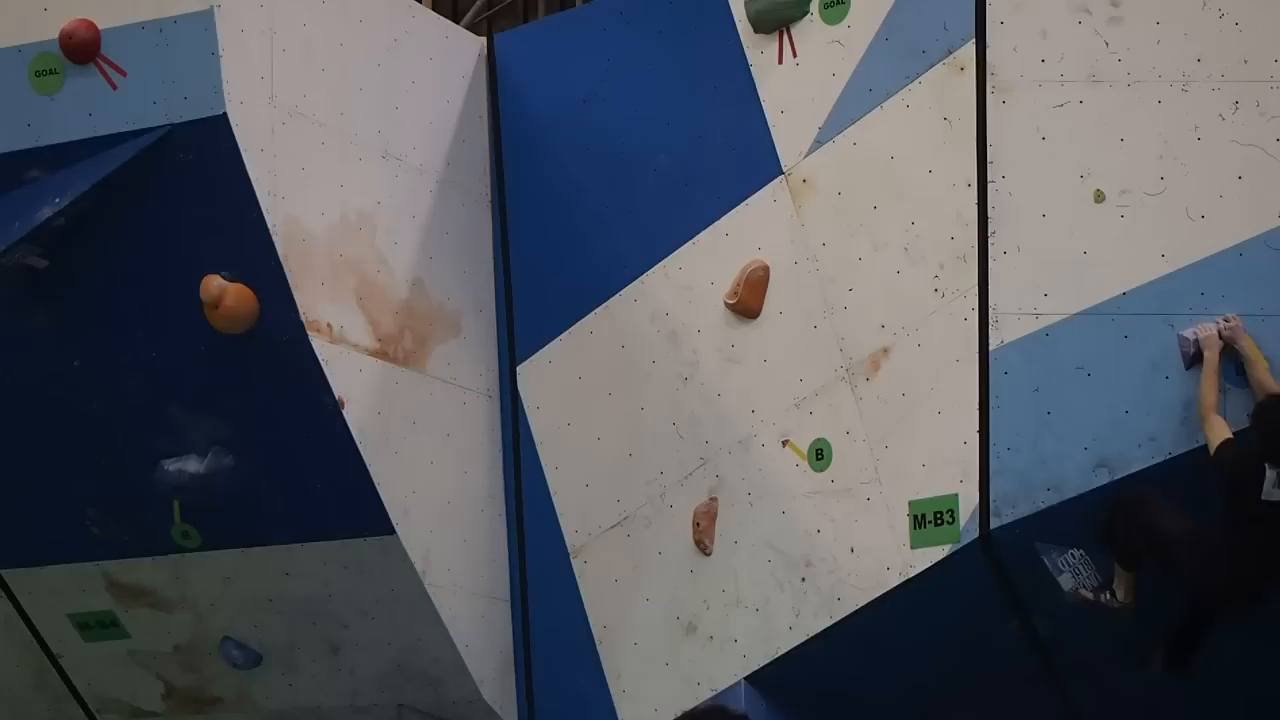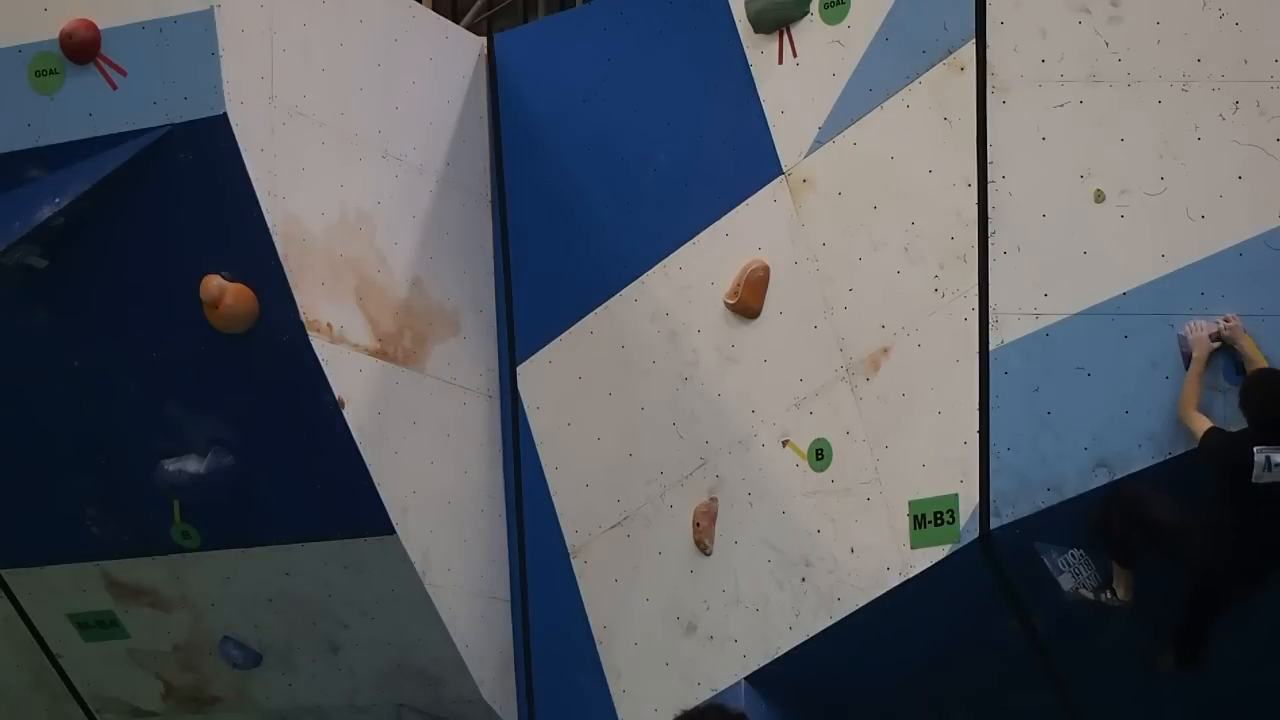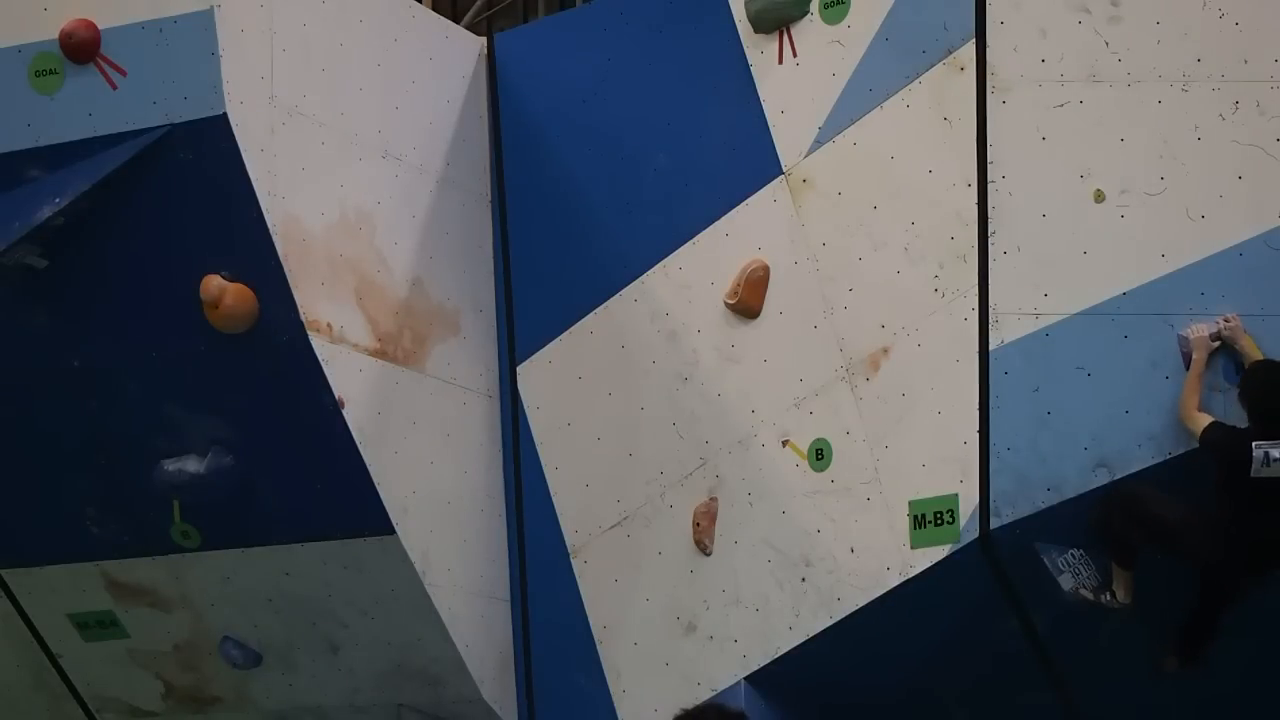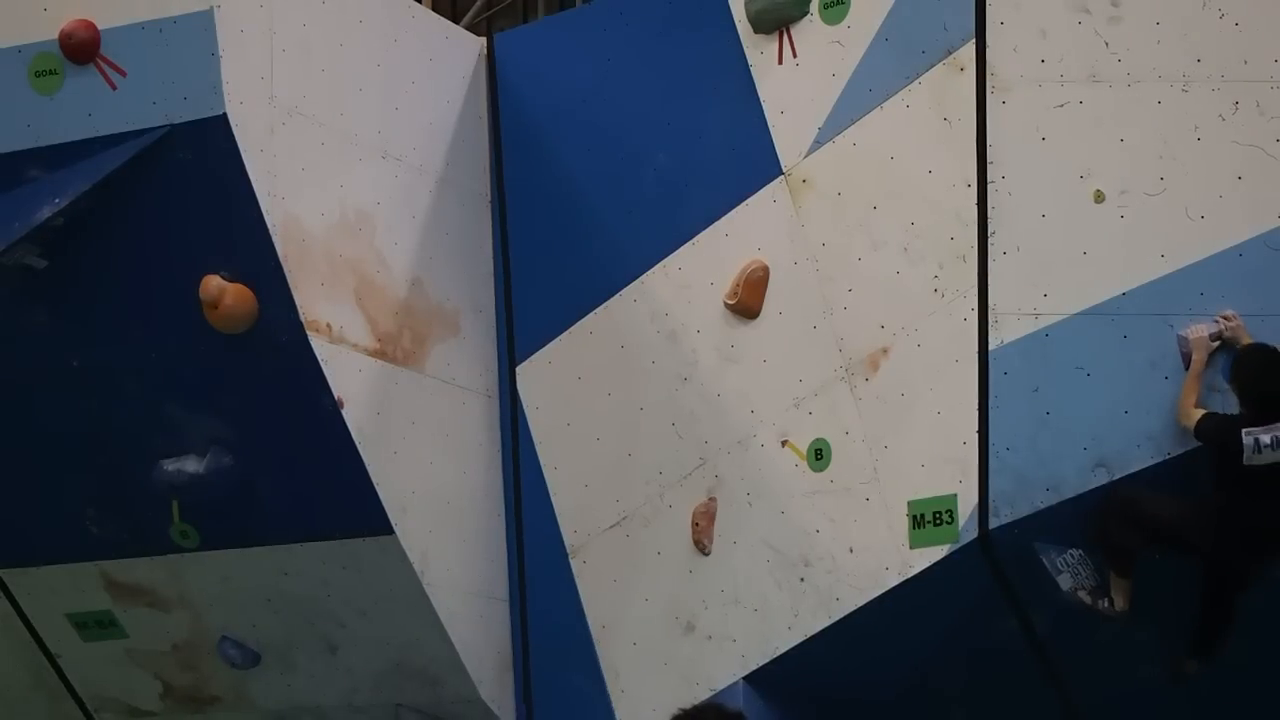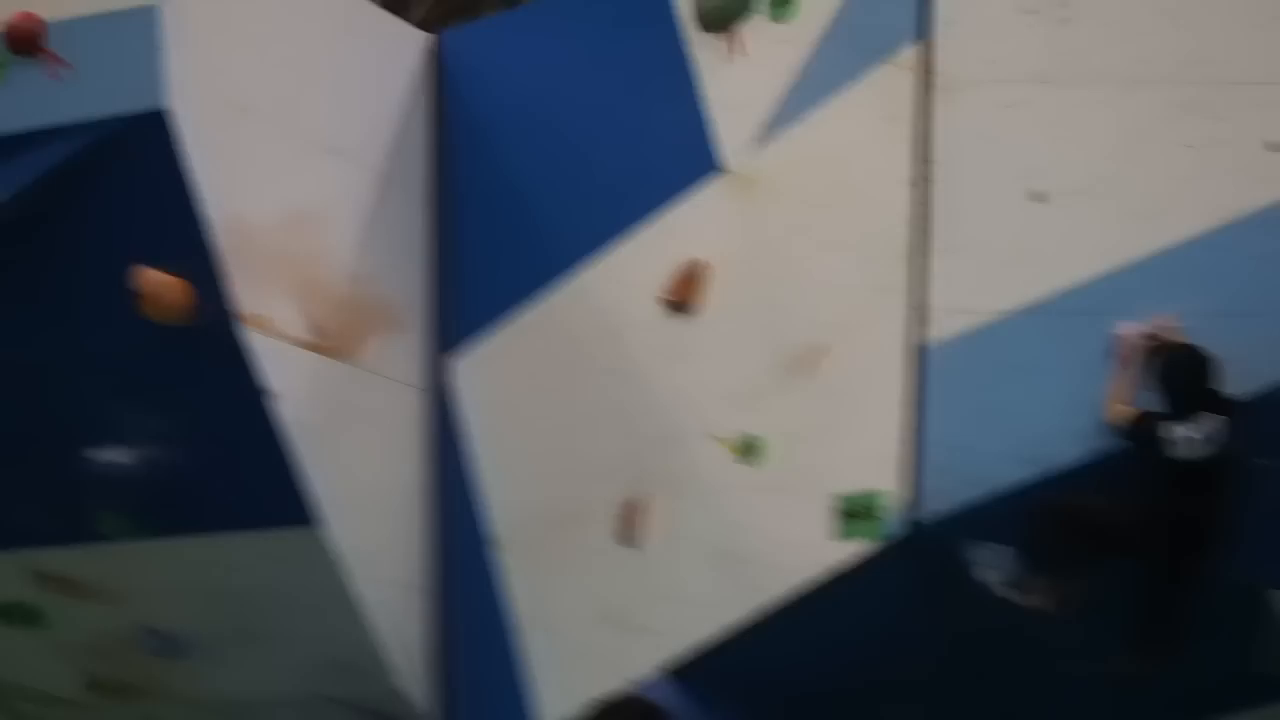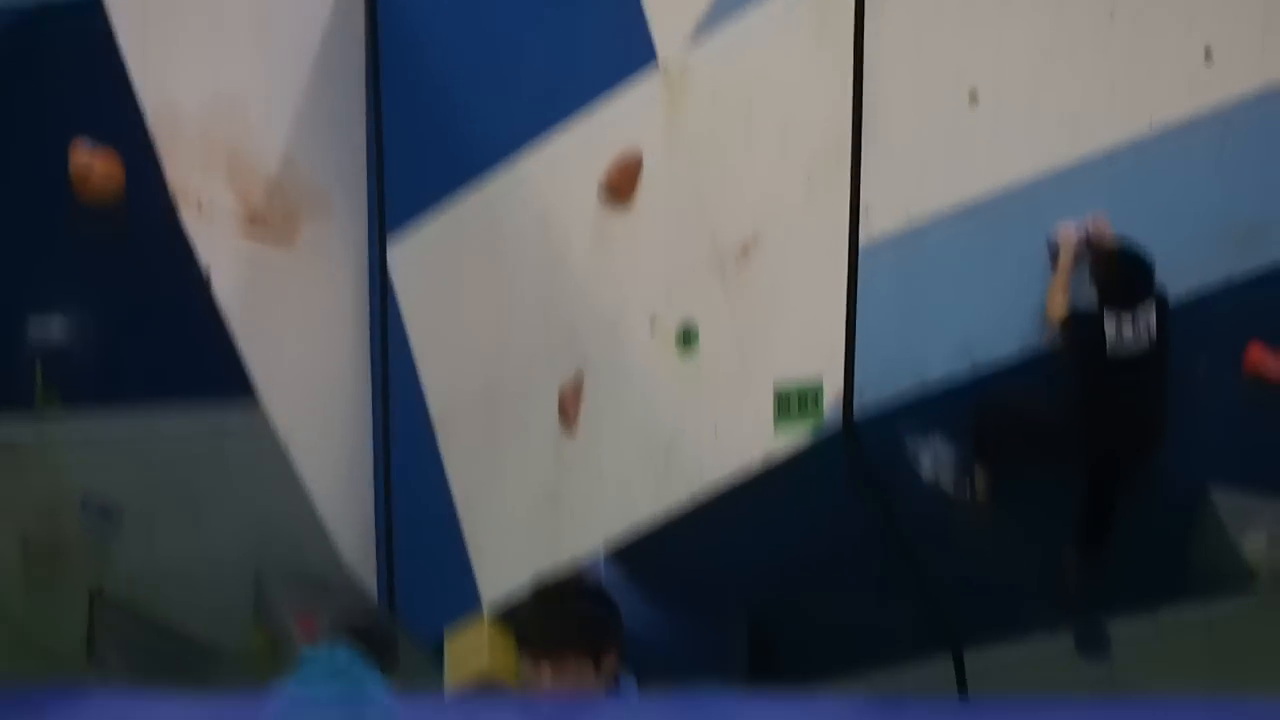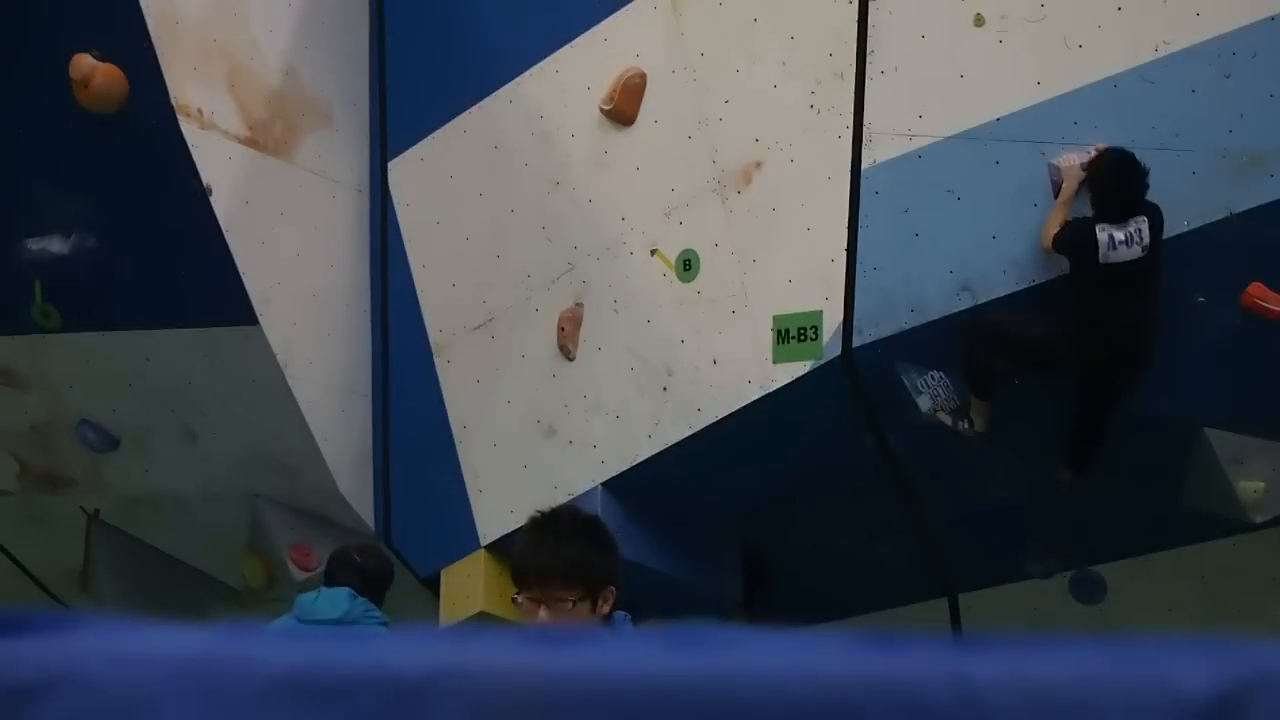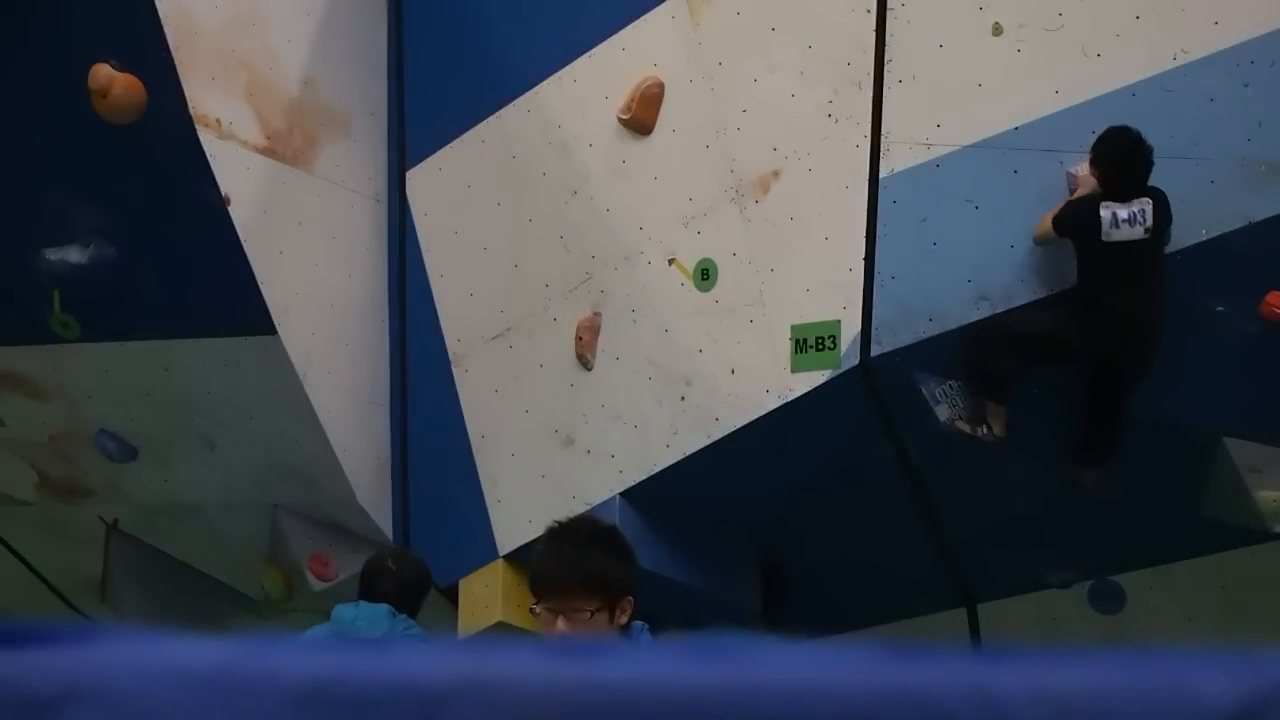
dt=0.2s
person 1, frame 1
left shoulder: (1242, 464)
left elbow: (1208, 412)
left wrist: (1212, 354)
right wrist: (1243, 343)
left hip: (1216, 569)
left knee: (1132, 506)
right knee: (1205, 607)
left ankle: (1122, 592)
right ankle: (1173, 659)
person 1, frame 2
left shoulder: (1232, 450)
left elbow: (1187, 411)
left wrist: (1200, 355)
right wrist: (1242, 342)
left hip: (1214, 551)
left knee: (1123, 504)
right knee: (1210, 597)
left ankle: (1122, 590)
right ankle: (1180, 657)
person 1, frame 3
left shoulder: (1232, 443)
left elbow: (1188, 412)
left wrist: (1200, 356)
right wrist: (1243, 342)
left hip: (1217, 542)
left knee: (1122, 504)
right knee: (1213, 598)
left ankle: (1121, 593)
right ankle: (1182, 658)
person 1, frame 4
left shoulder: (1223, 430)
left elbow: (1186, 409)
left wrist: (1200, 357)
right wrist: (1245, 341)
left hip: (1217, 532)
left knee: (1120, 509)
right knee: (1220, 598)
left ankle: (1120, 598)
right ankle: (1195, 658)
person 1, frame 5
left shoulder: (1153, 429)
right shoulder: (1224, 412)
left elbow: (1115, 411)
right elbow: (1205, 380)
left wrist: (1129, 361)
right wrist: (1173, 344)
left hip: (1158, 532)
right hip: (1203, 536)
right knee: (1170, 591)
right ankle: (1153, 651)
person 1, frame 6
left shoulder: (1089, 330)
right shoulder: (1156, 314)
left elbow: (1056, 314)
right elbow: (1138, 269)
left wrist: (1066, 257)
right wrist: (1110, 246)
left hip: (1090, 434)
right hip: (1139, 439)
left knee: (995, 419)
right knee: (1104, 490)
left ankle: (982, 487)
right ankle: (1083, 554)
person 1, frame 7
left shoulder: (1084, 233)
right shoulder: (1152, 217)
left elbow: (1048, 239)
left wrist: (1068, 188)
right wrist: (1114, 167)
left hip: (1084, 345)
right hip: (1134, 354)
left knee: (984, 333)
right knee: (1096, 409)
left ankle: (978, 421)
right ankle: (1072, 470)
person 1, frame 8
left shoulder: (1086, 210)
right shoulder: (1158, 202)
left elbow: (1040, 235)
left hip: (1087, 329)
right hip: (1138, 339)
left knee: (992, 339)
right knee: (1106, 402)
left ankle: (996, 425)
right ankle: (1089, 466)
